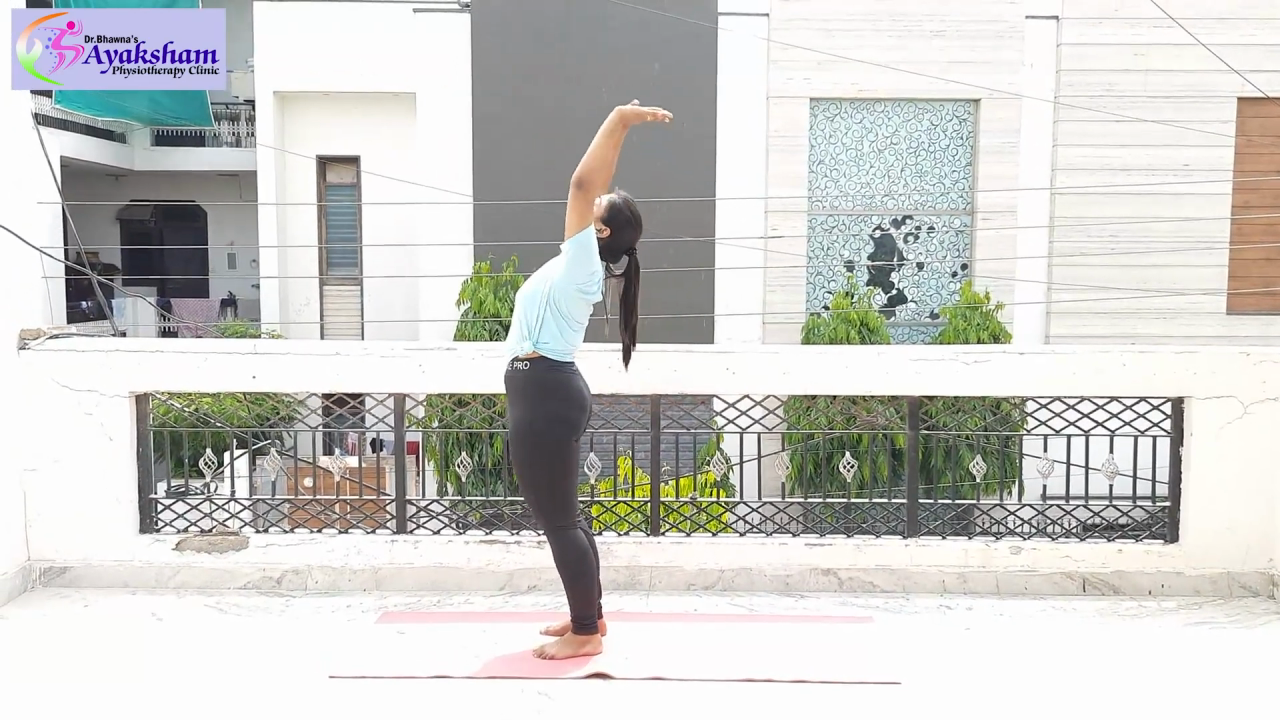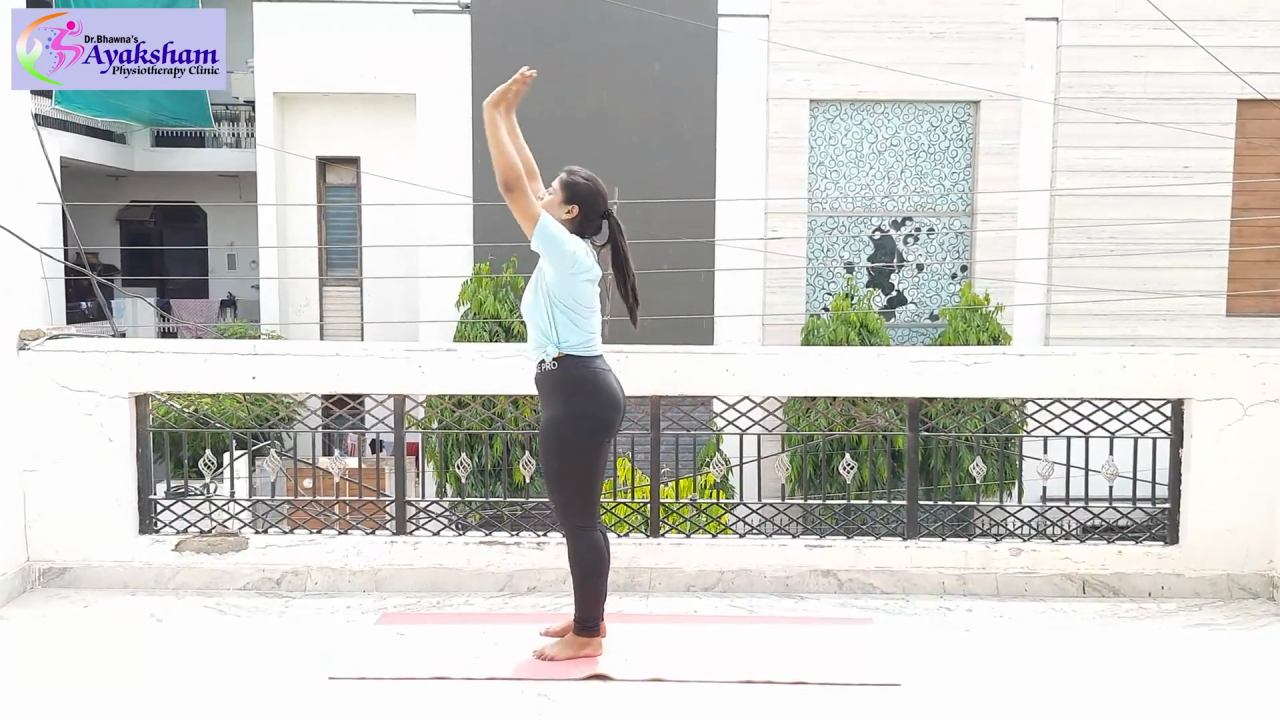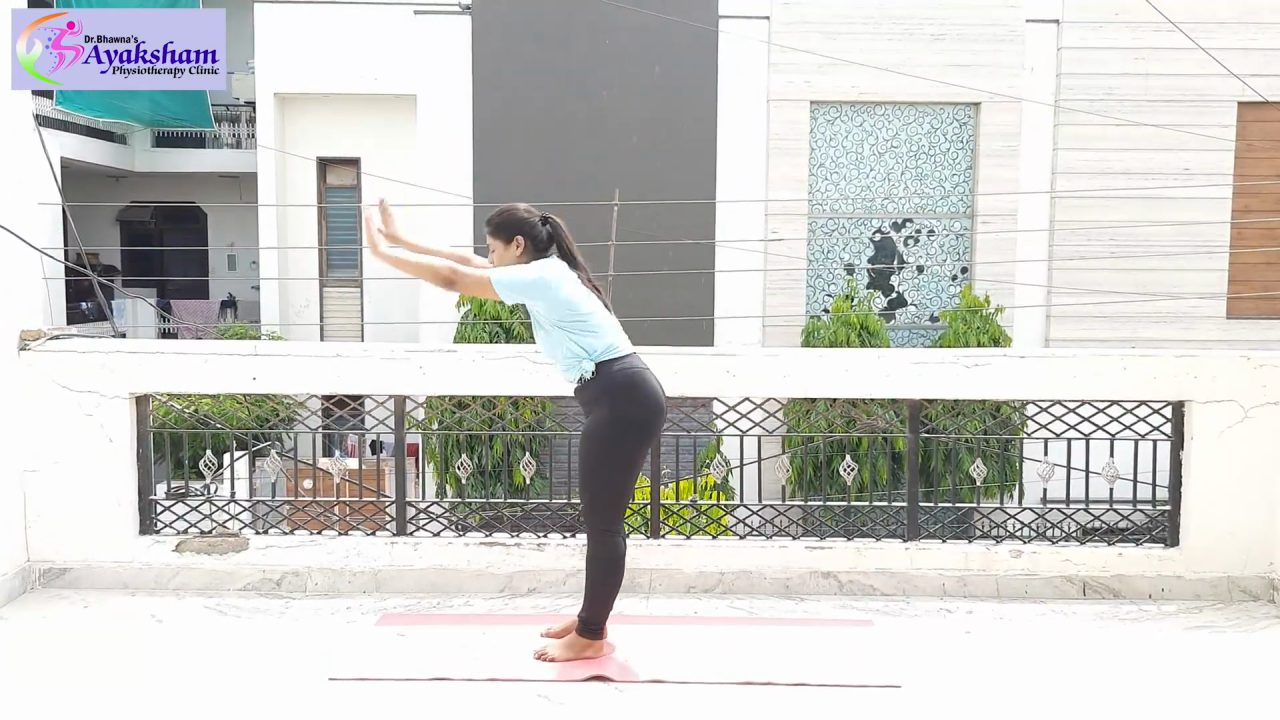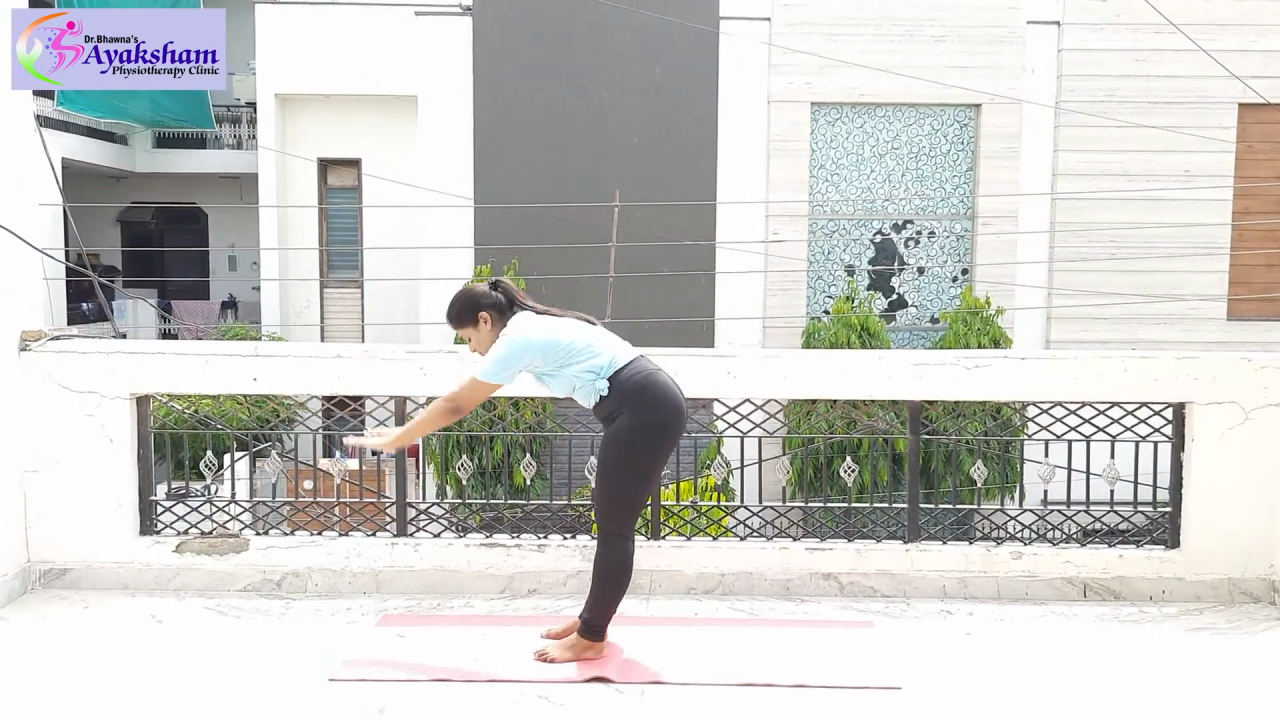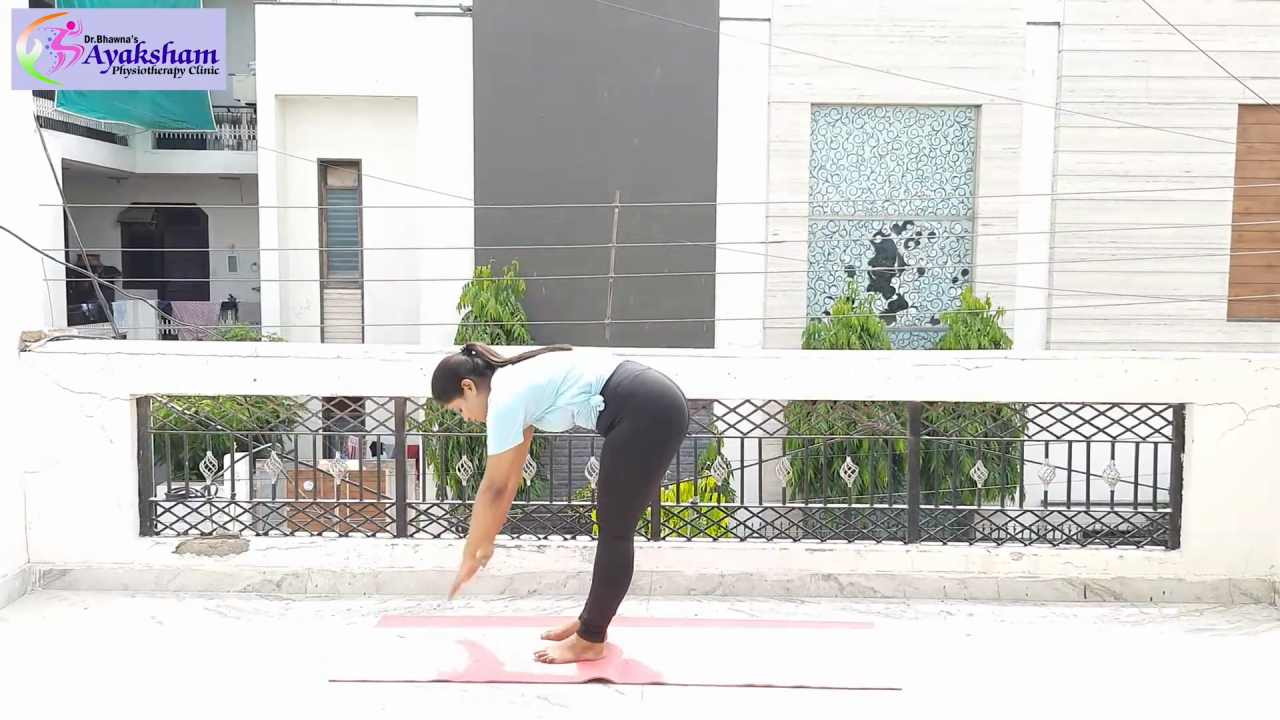
dt=0.3s
person 1, frame 1
left shoulder: (583, 264)
right shoulder: (580, 263)
left elbow: (583, 184)
right elbow: (591, 186)
left wrist: (618, 123)
right wrist: (616, 127)
left hip: (545, 394)
right hip: (546, 393)
left knee: (557, 519)
right knee: (563, 515)
left ankle: (586, 633)
right ankle: (589, 616)
person 1, frame 2
left shoulder: (568, 252)
right shoulder: (567, 251)
left elbow: (513, 188)
right elbow: (525, 181)
left wrist: (495, 112)
right wrist: (503, 116)
left hip: (579, 395)
right hip: (580, 392)
left knee: (578, 518)
right knee: (578, 515)
left ankle: (587, 635)
right ankle: (589, 618)
person 1, frame 3
left shoulder: (537, 278)
right shoulder: (545, 272)
left elbow: (453, 278)
right elbow: (462, 265)
left wrist: (383, 250)
right wrist: (400, 240)
left hip: (622, 402)
right hip: (626, 399)
left knee: (602, 523)
right knee: (601, 519)
left ankle: (591, 638)
right ankle: (590, 622)
person 1, frame 4
left shoulder: (517, 340)
right shoulder: (528, 328)
left elbow: (456, 405)
right elbow: (466, 394)
left wrist: (394, 440)
right wrist: (404, 431)
left hip: (643, 408)
right hip: (650, 402)
left knee: (614, 527)
right knee: (610, 521)
left ankle: (590, 638)
right ankle: (591, 620)
person 1, frame 5
left shoulder: (504, 401)
right shoulder: (513, 384)
left elbow: (494, 490)
right elbow: (509, 477)
left wrist: (470, 556)
right wrist: (487, 542)
left hip: (647, 411)
right hip: (656, 403)
left knee: (616, 527)
right knee: (614, 522)
left ankle: (590, 639)
right ankle: (591, 621)
